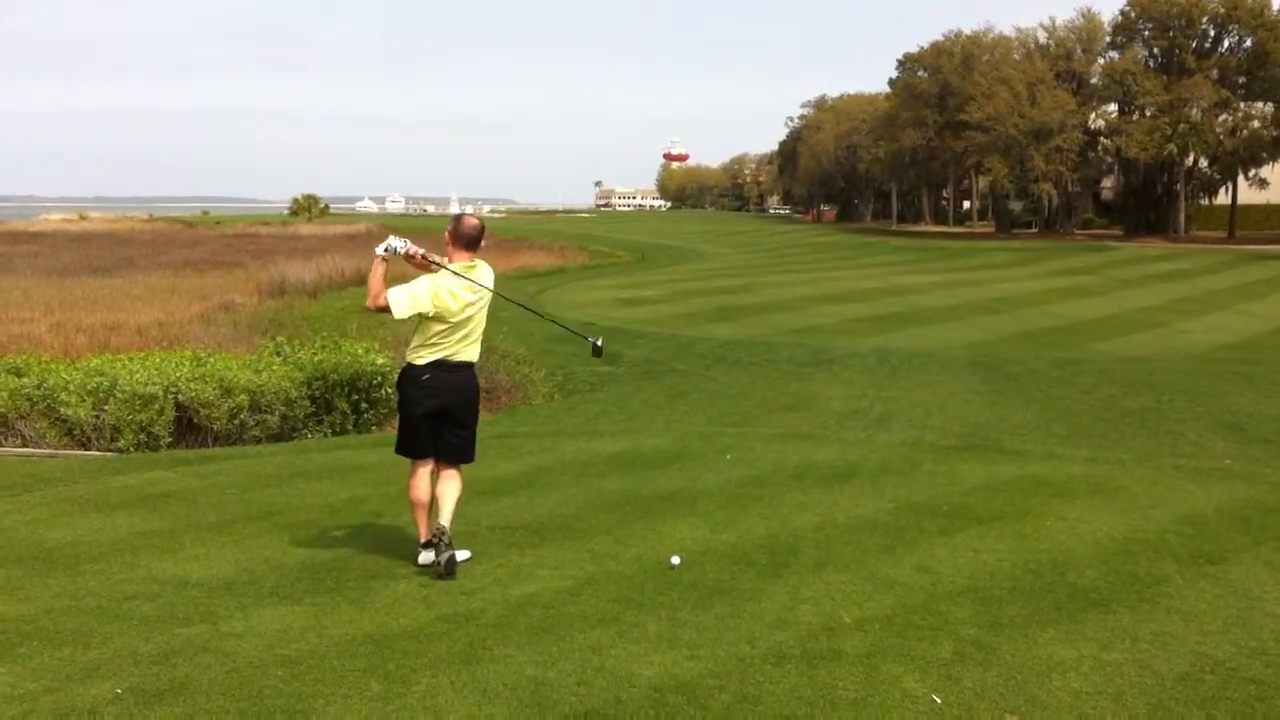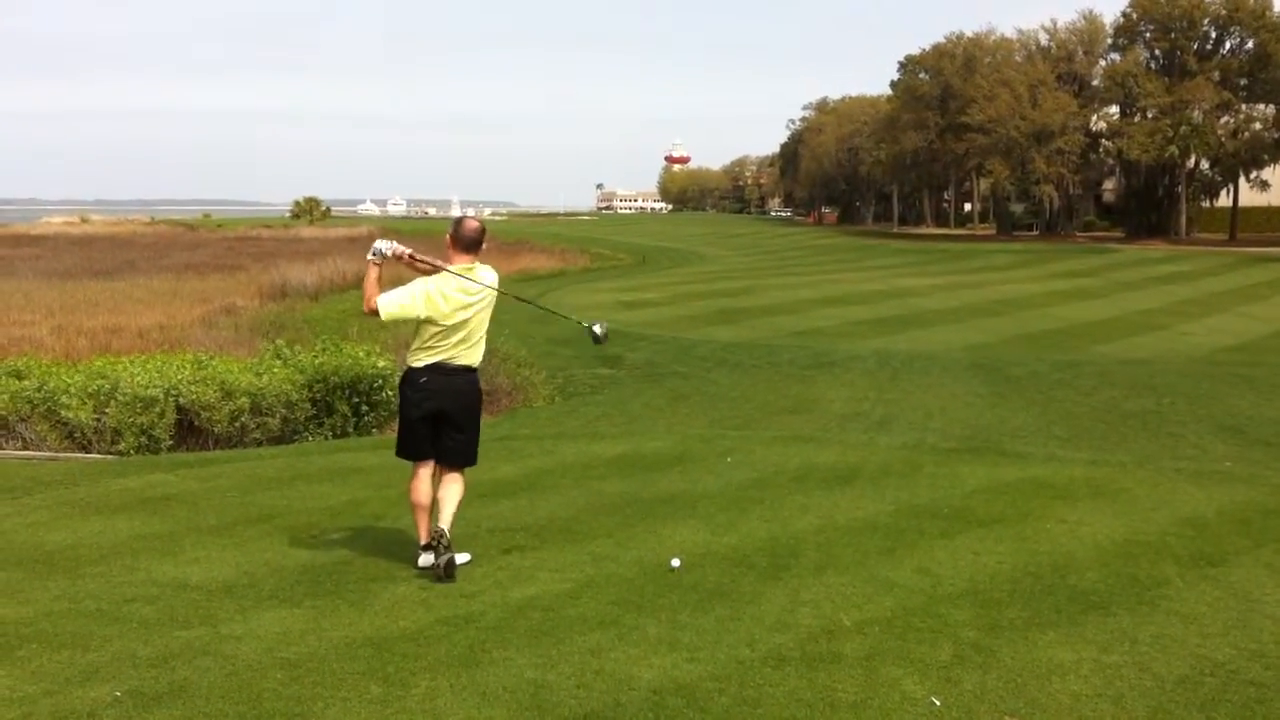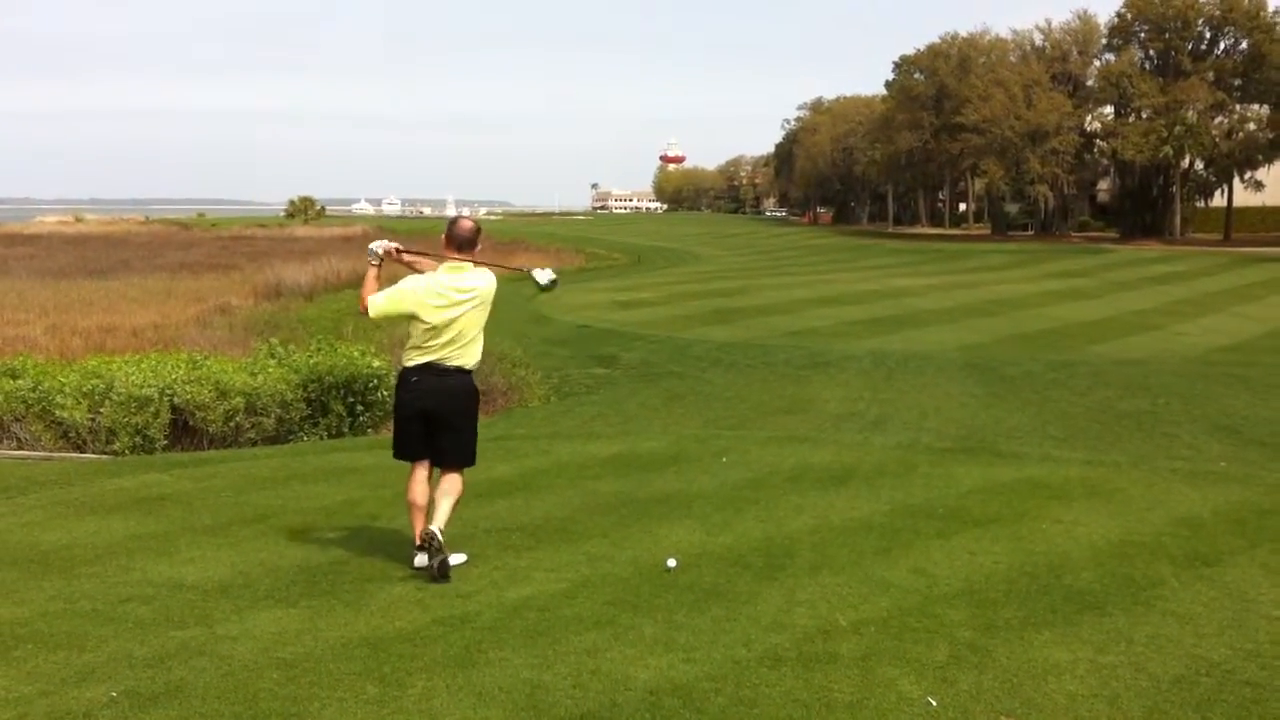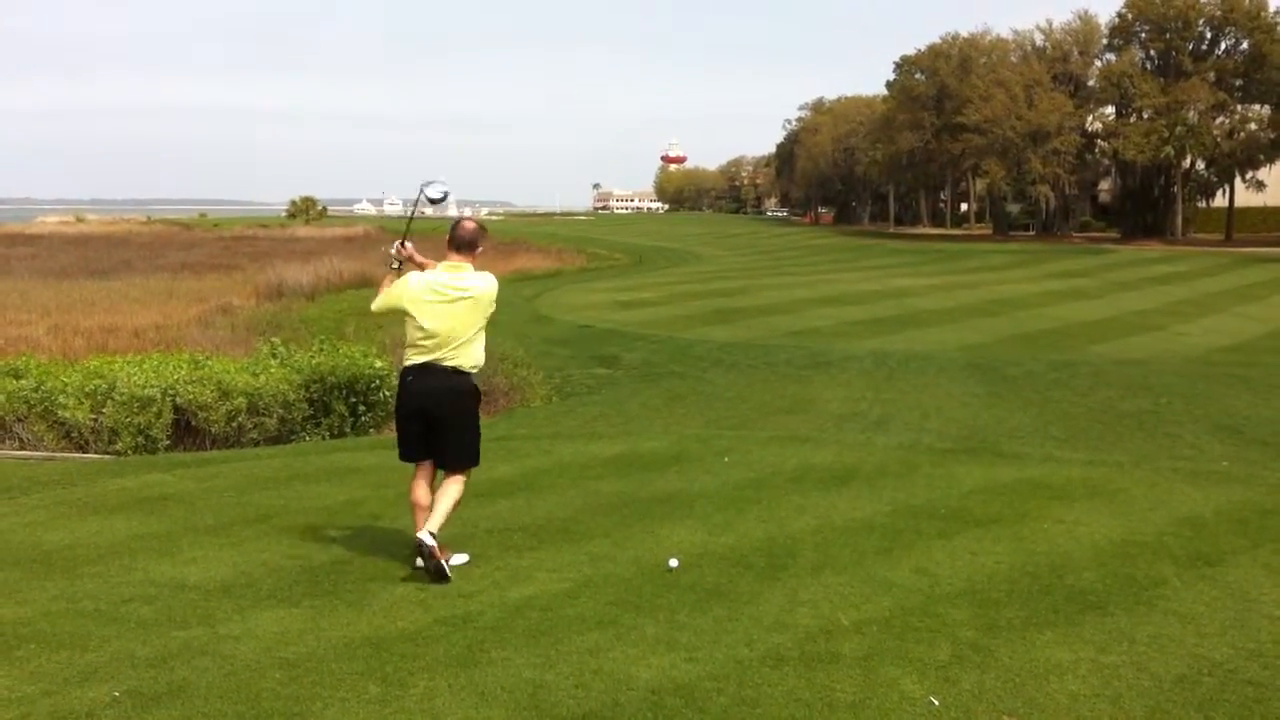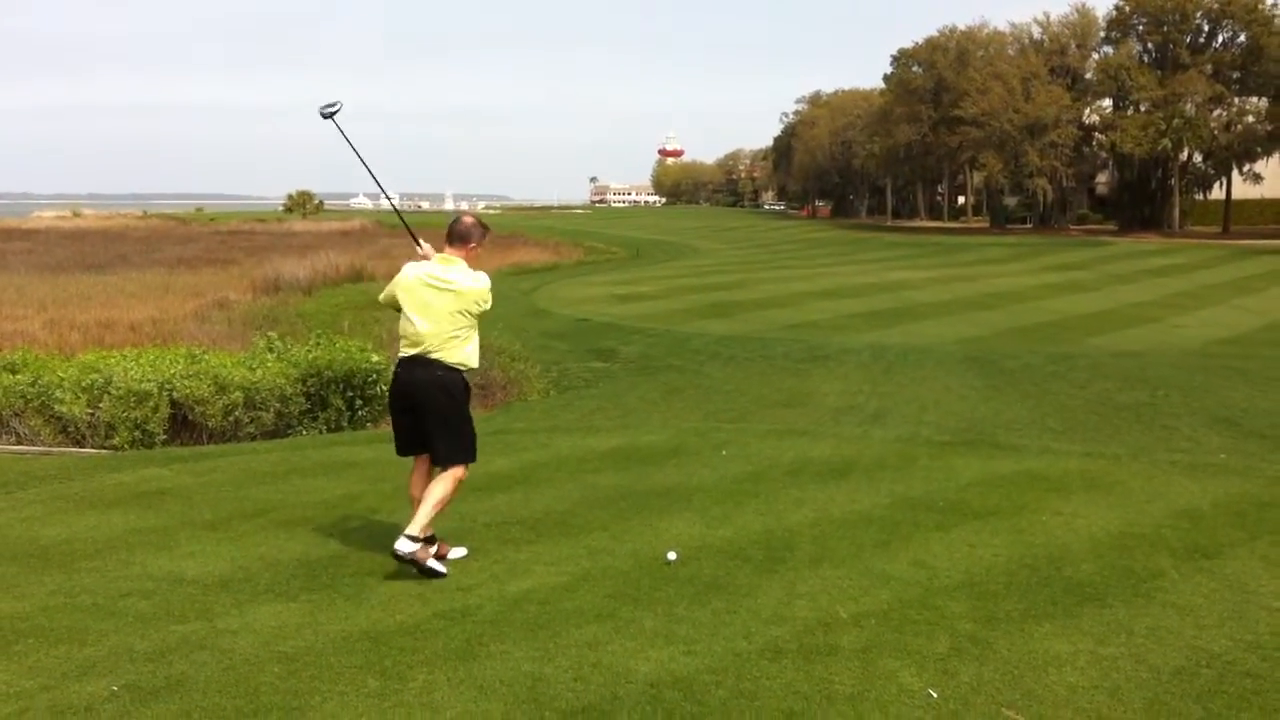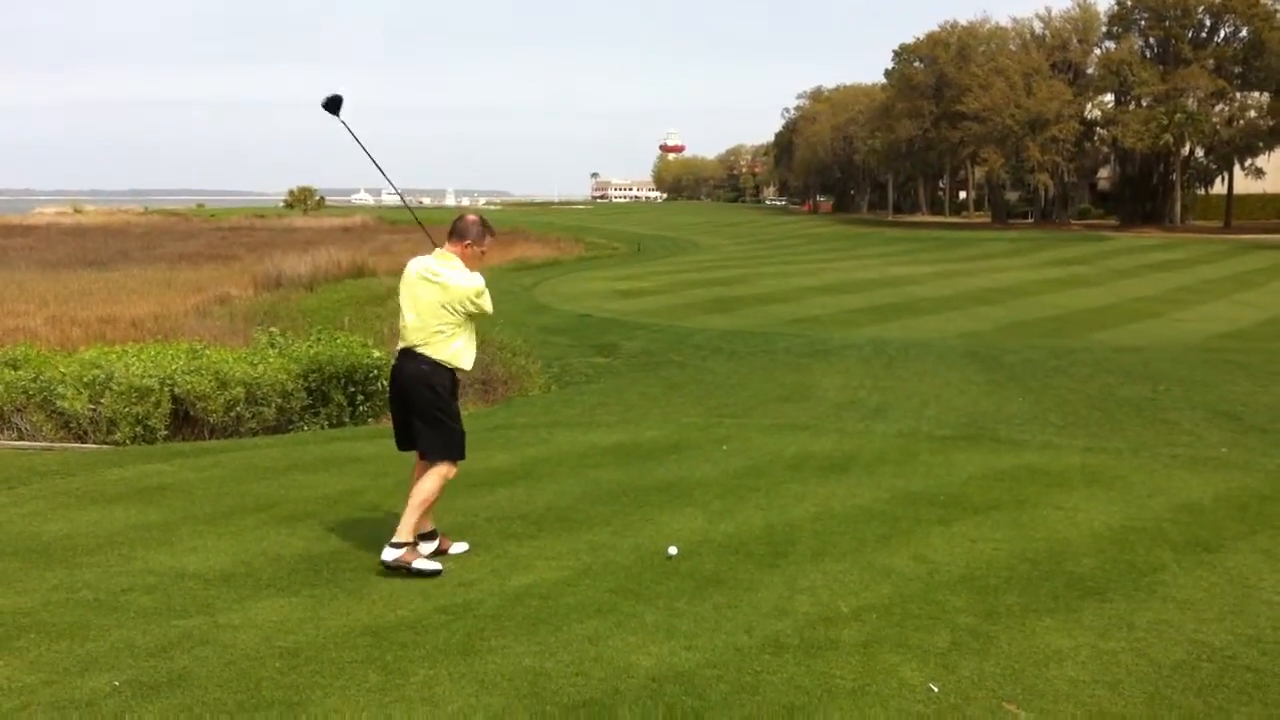
dt=0.1s
person 1, frame 1
left shoulder: (432, 287)
right shoulder: (485, 275)
left elbow: (376, 301)
right elbow: (448, 269)
left wrist: (382, 256)
right wrist: (416, 254)
left hip: (421, 379)
right hip: (462, 381)
left knee: (423, 464)
right knee: (451, 466)
left ankle: (427, 543)
right ankle: (443, 526)
person 1, frame 2
left shoulder: (427, 290)
right shoulder: (489, 279)
left elbow: (371, 305)
right elbow: (448, 272)
left wrist: (375, 259)
right wrist: (409, 256)
left hip: (422, 382)
right hip: (463, 384)
left knee: (424, 466)
right knee: (453, 469)
left ankle: (427, 546)
right ankle: (443, 529)
person 1, frame 3
left shoulder: (415, 286)
right shoulder: (486, 281)
left elbow: (367, 306)
left wrist: (374, 262)
right wrist: (404, 257)
left hip: (414, 381)
right hip: (456, 386)
left knee: (419, 466)
right knee: (453, 470)
left ankle: (425, 546)
right ankle: (435, 531)
person 1, frame 4
left shoulder: (414, 283)
right shoulder: (487, 285)
left elbow: (377, 303)
left wrist: (397, 266)
right wrist: (416, 258)
left hip: (414, 381)
right hip: (455, 386)
left knee: (422, 467)
right knee: (457, 471)
left ankle: (428, 548)
right ankle: (430, 534)
person 1, frame 5
left shoulder: (408, 274)
right shoulder: (478, 284)
left elbow: (387, 299)
left hip: (407, 374)
right hip: (443, 380)
left knee: (424, 461)
right knee: (454, 467)
left ankle: (424, 540)
right ankle: (410, 541)
person 1, frame 6
left shoulder: (415, 267)
right shoulder: (471, 284)
right elbow: (484, 309)
left hip: (404, 369)
right hip: (433, 375)
left knee: (425, 456)
right knee: (443, 465)
left ankle: (426, 537)
right ankle: (399, 545)
